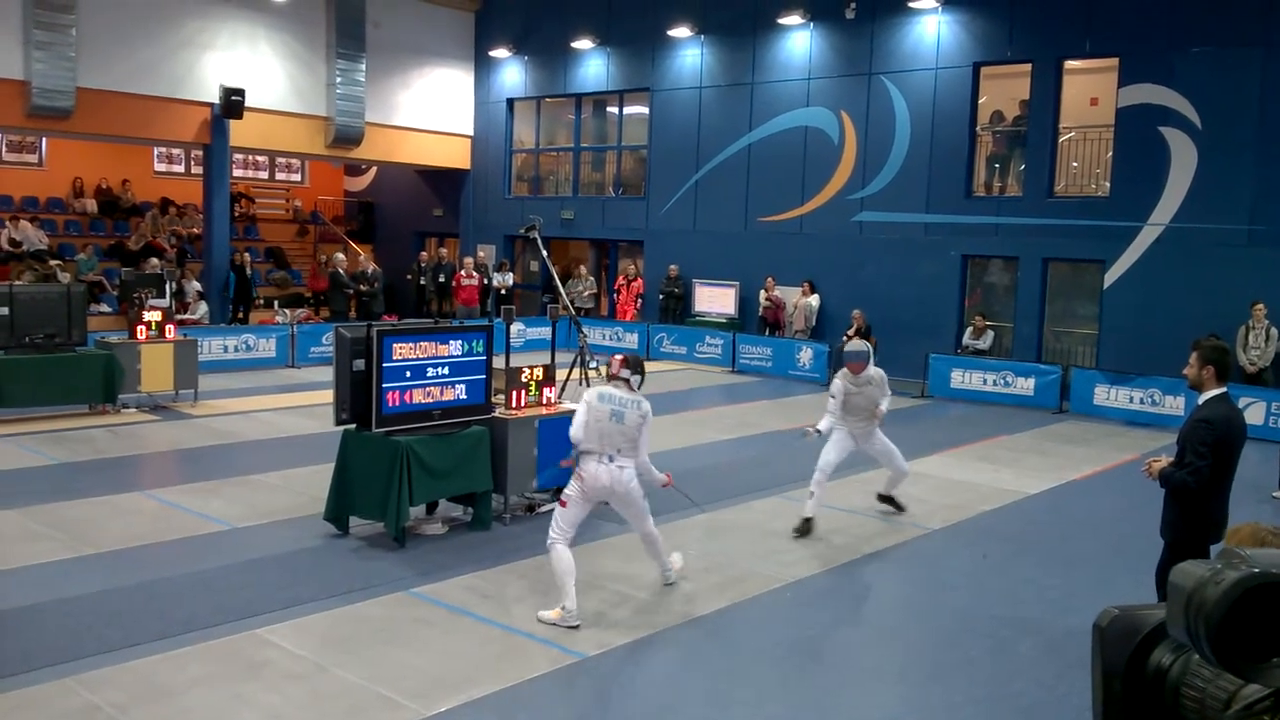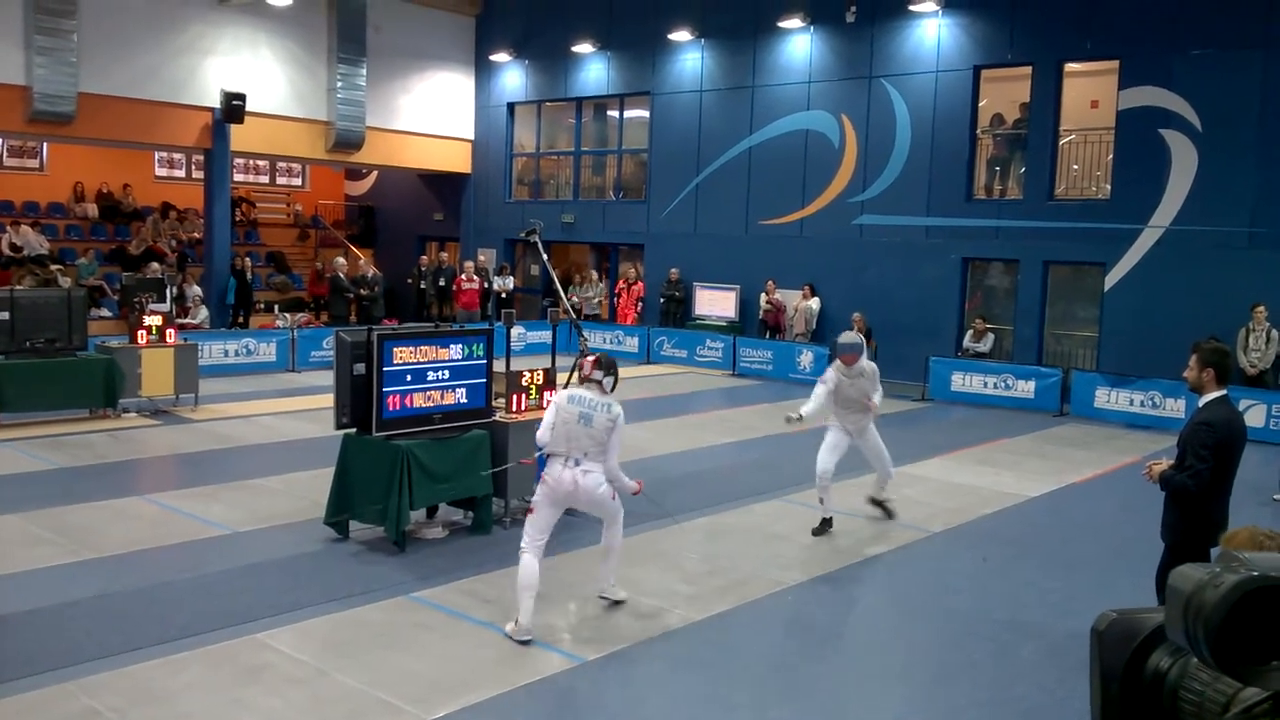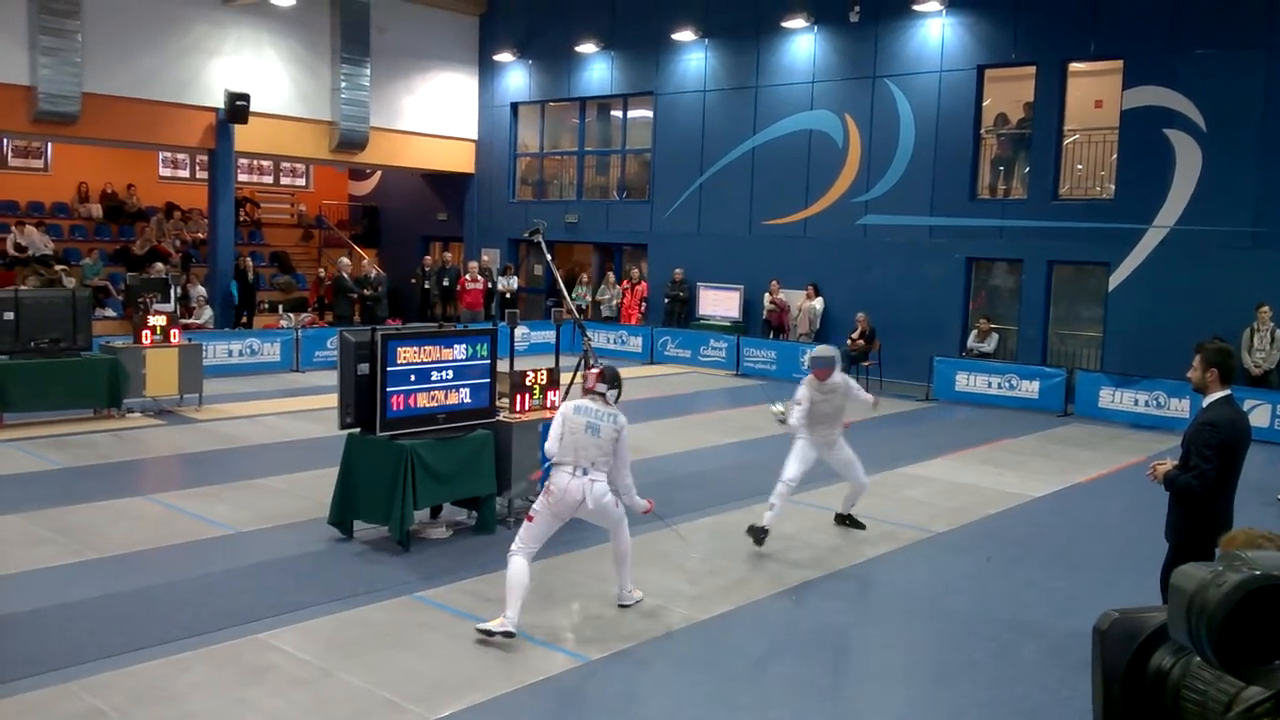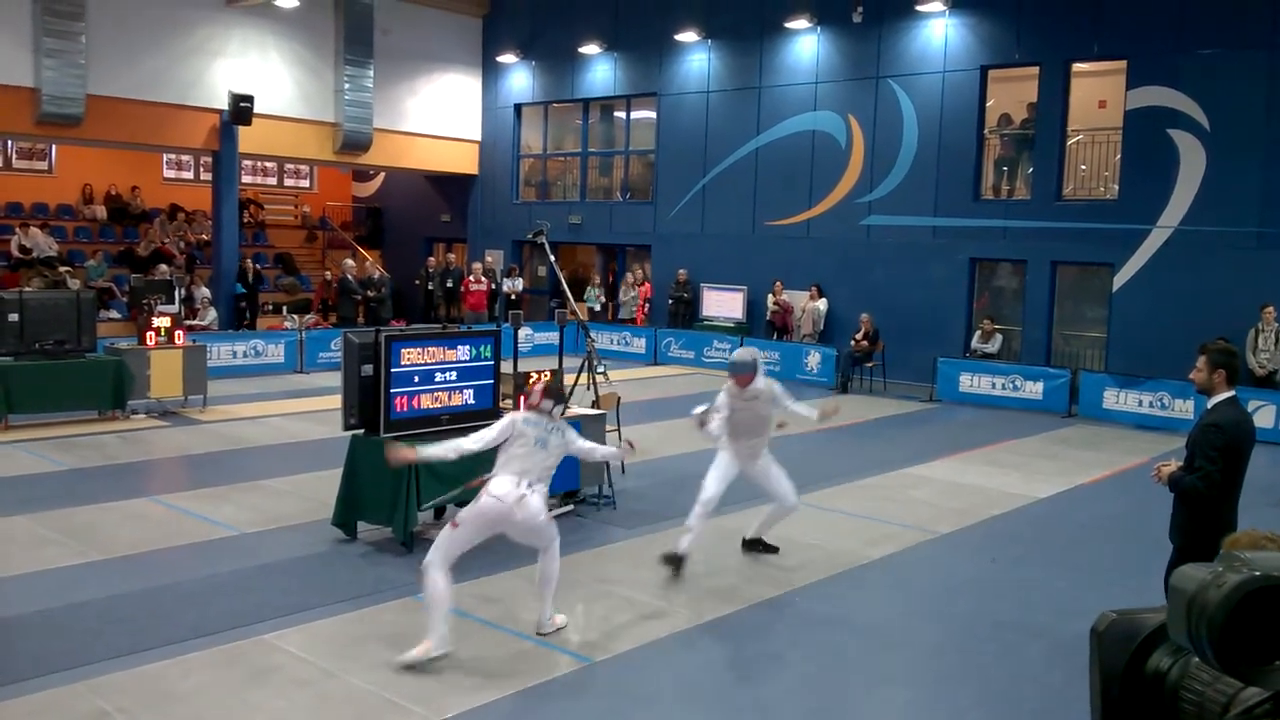
dt=0.4s
person 1, frame 1
left shoulder: (593, 395)
right shoulder: (643, 407)
left elbow: (576, 436)
right elbow: (640, 459)
left wrist: (594, 439)
right wrist: (660, 479)
left hip: (589, 474)
right hip: (624, 477)
left knee: (557, 541)
right knee: (643, 523)
left ankle: (569, 609)
right ankle: (667, 570)
person 1, frame 2
left shoulder: (562, 397)
right shoulder: (614, 411)
left elbow: (542, 440)
right elbow: (610, 464)
right wrist: (629, 486)
left hip: (556, 478)
right hip: (592, 482)
left knee: (530, 549)
right knee: (614, 518)
left ankle: (523, 624)
right ankle: (609, 586)
person 1, frame 3
left shoulder: (569, 408)
right shoulder: (619, 420)
left elbow: (551, 451)
right elbow: (621, 473)
right wrist: (638, 503)
left hip: (560, 488)
right hip: (596, 491)
left knee: (519, 553)
right knee: (620, 527)
left ankle: (509, 620)
right ankle: (626, 592)
person 1, frame 4
left shoulder: (516, 420)
right shoulder: (564, 432)
left elbow: (474, 443)
right elbow: (595, 452)
left wrist: (419, 453)
right wrist: (618, 451)
left hip: (495, 501)
right hip: (531, 509)
left knee: (435, 563)
right knee: (550, 543)
left ankle: (436, 641)
right ankle: (546, 619)
person 2, frame 1
left shoulder: (1205, 419)
right shoulder: (1231, 411)
left elbow: (1192, 481)
left wrist: (1163, 473)
right wrist: (1174, 463)
left hip: (1190, 522)
right hip: (1206, 517)
left knee: (1170, 584)
person 2, frame 2
left shoulder: (1206, 421)
right shoulder: (1231, 414)
left elbow: (1193, 484)
left wrist: (1164, 476)
right wrist: (1175, 466)
left hip: (1191, 525)
right hip: (1207, 520)
left knee: (1170, 586)
person 2, frame 3
left shoulder: (1210, 422)
right shoulder: (1235, 414)
left elbow: (1197, 485)
left wrist: (1168, 476)
right wrist: (1179, 467)
left hip: (1195, 526)
right hip: (1211, 522)
person 2, frame 4
left shoulder: (1215, 423)
right shoulder: (1239, 414)
left elbow: (1203, 487)
left wrist: (1173, 478)
right wrist: (1184, 468)
left hip: (1201, 527)
right hip: (1217, 523)
person 3, frame 1
left shoulder: (878, 376)
right shoulder: (840, 381)
left elbow: (885, 395)
right elbow: (831, 416)
left wrist: (882, 408)
right wrist: (816, 431)
left hip: (870, 432)
right hip: (845, 432)
left knee: (901, 470)
right knee: (824, 466)
left ankle: (886, 495)
right ankle: (807, 519)
person 3, frame 2
left shoulder: (871, 369)
right shoulder: (833, 373)
right elbow: (816, 400)
left wrist: (875, 402)
right wrist: (799, 416)
left hip: (865, 428)
right hip: (839, 428)
left knee: (886, 472)
right knee: (823, 471)
left ankle: (878, 498)
right ankle: (826, 518)
person 3, frame 3
left shoulder: (843, 382)
right shoulder: (806, 388)
left elbow: (861, 395)
right elbow: (797, 423)
left wrist: (872, 400)
right wrist: (784, 419)
left hip: (833, 442)
right hip: (807, 441)
left knee: (861, 483)
right knee: (788, 479)
left ankle: (843, 514)
right ankle: (763, 529)
person 3, frame 4
left shoulder: (769, 389)
right shoulder: (727, 394)
left elbow: (789, 406)
right elbow: (715, 433)
left wrist: (816, 416)
right wrist: (703, 424)
left hip: (758, 456)
right hip: (730, 453)
left knee: (789, 503)
right knee: (708, 498)
left ankle: (753, 539)
right ankle: (679, 554)
